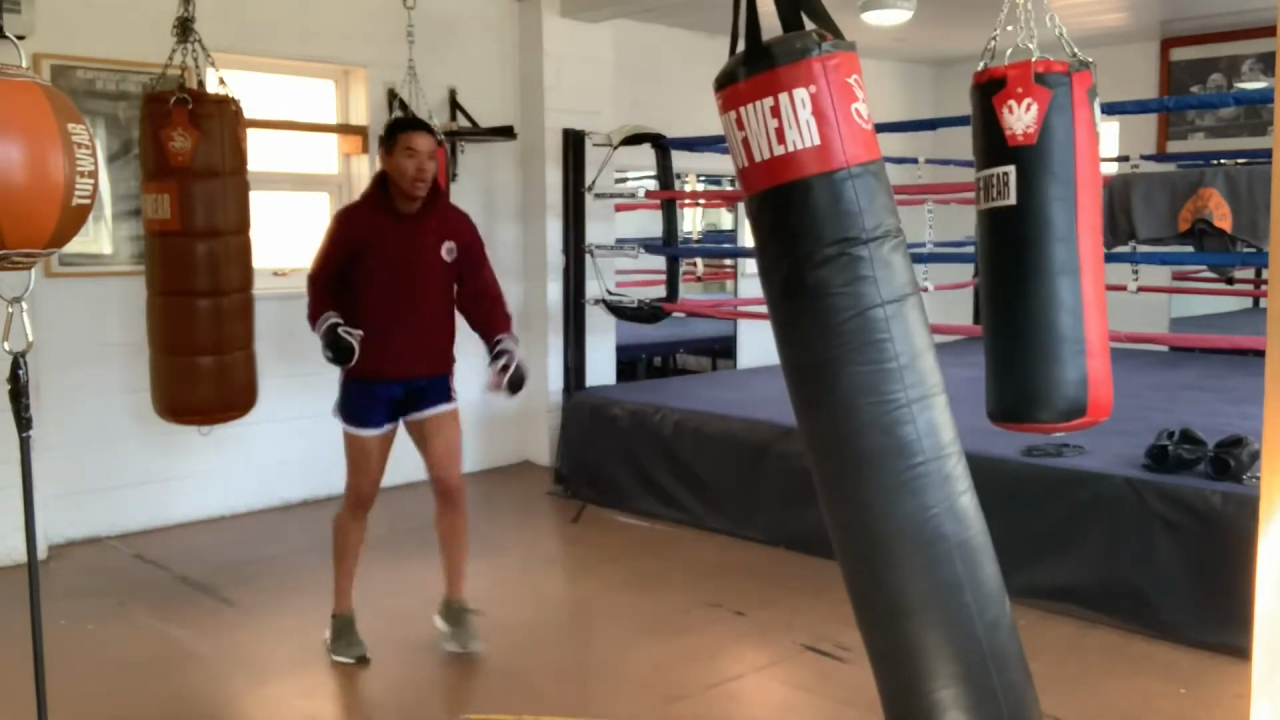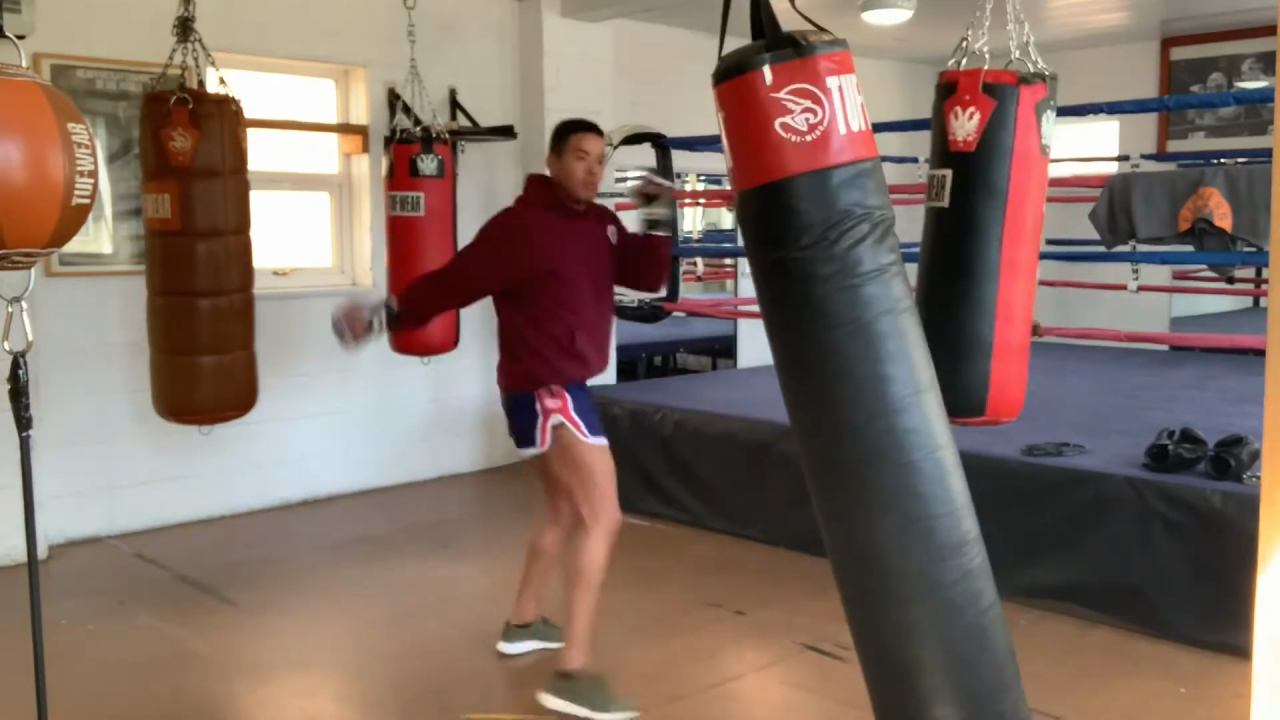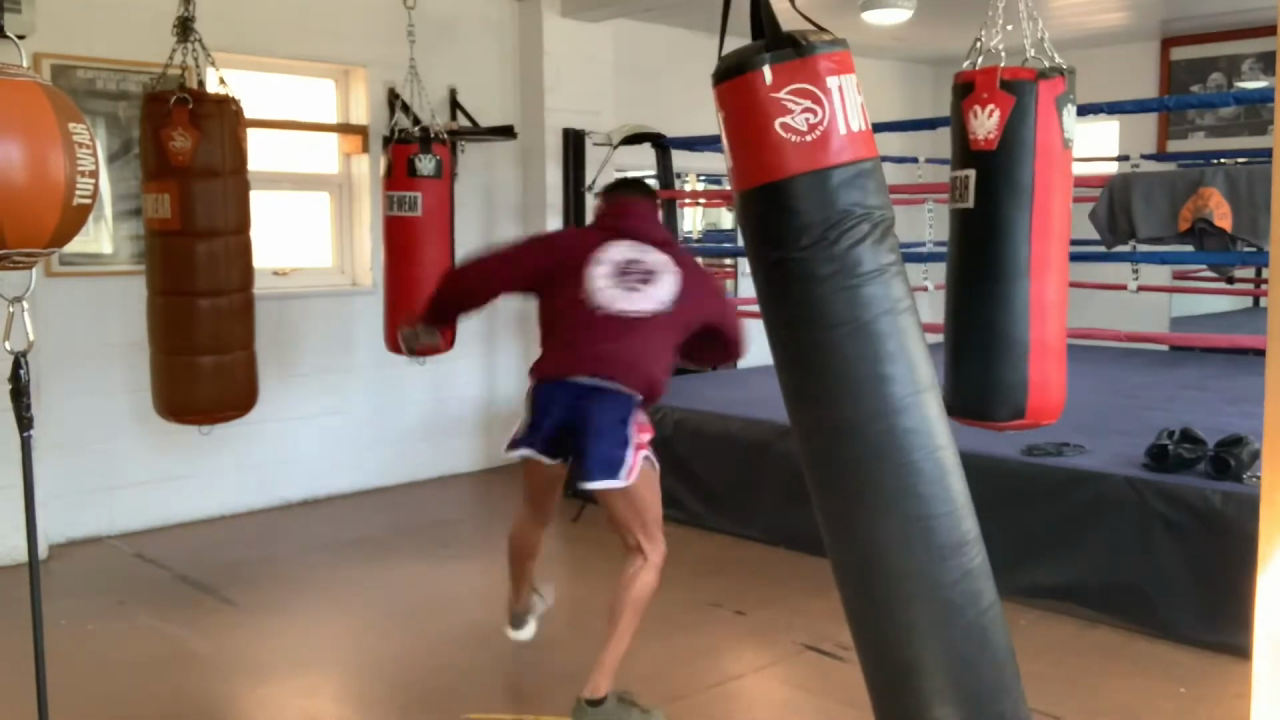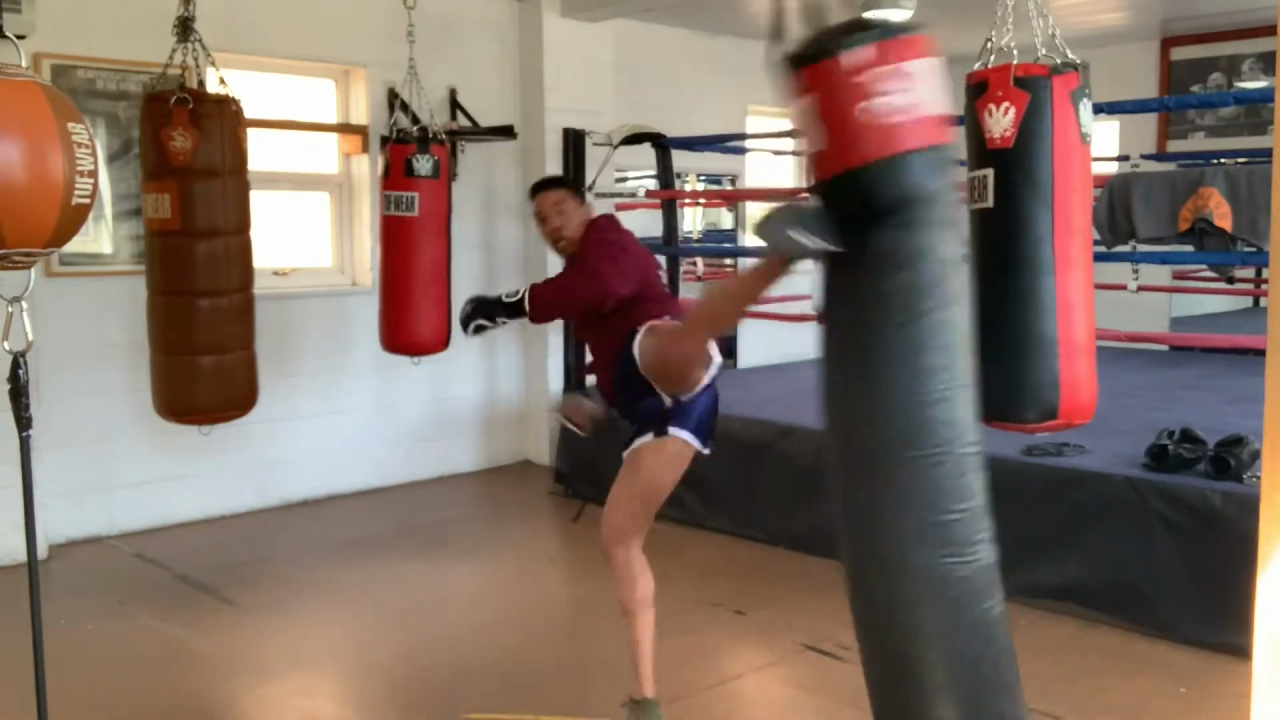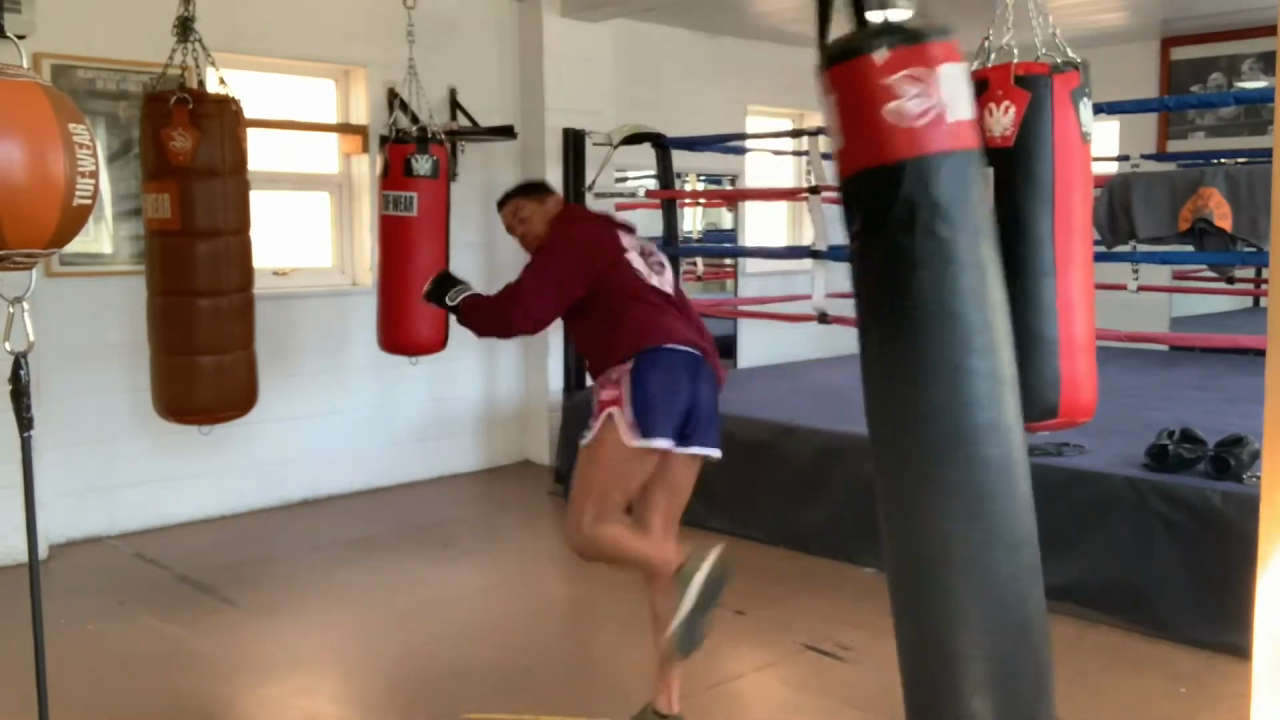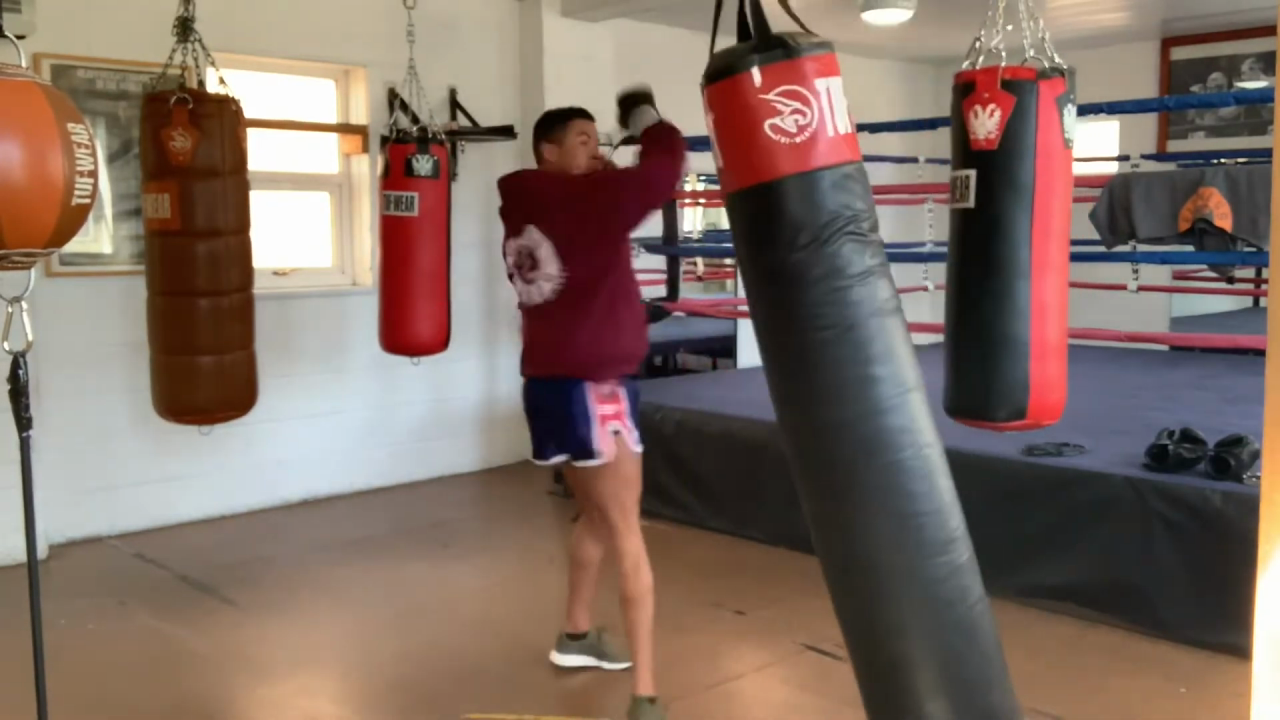
dt=0.3s
person 1, frame 1
left shoulder: (456, 226)
right shoulder: (355, 222)
left elbow: (480, 295)
right elbow: (323, 285)
left wrist: (504, 347)
right wrist: (332, 328)
left hip: (431, 377)
right hip: (368, 379)
left knee: (450, 485)
right knee: (360, 498)
left ankle: (454, 605)
right ankle: (342, 616)
person 1, frame 2
left shoulder: (601, 226)
right shoulder: (516, 228)
left elbow: (649, 275)
right elbow: (451, 283)
left wrist: (657, 219)
right wrist: (383, 310)
left hip: (565, 389)
right hip: (545, 391)
left knee: (576, 510)
right knee: (603, 518)
left ankle: (523, 620)
person 1, frame 3
left shoulder: (569, 247)
right shoulder: (691, 273)
left elbow: (480, 276)
right elbow: (725, 348)
left wrist: (432, 320)
left hip: (556, 397)
right hip: (615, 413)
left knee: (535, 512)
right knee: (647, 554)
left ankle: (522, 604)
person 1, frame 4
left shoulder: (610, 239)
right shoulder: (595, 257)
left elbow: (603, 284)
left wrist: (518, 303)
right wrist: (595, 406)
left hip: (664, 340)
right hip: (667, 409)
left knee: (676, 357)
right knee: (619, 539)
left ankle: (777, 256)
person 1, frame 5
left shoulder: (573, 243)
right shoulder: (621, 244)
left elbow: (520, 315)
right elbow: (671, 324)
left wrist: (457, 297)
left hip: (640, 374)
right hip: (694, 375)
left knee: (588, 532)
right knee: (654, 542)
left ankle: (686, 573)
person 1, frame 6
left shoulder: (523, 223)
right shoulder: (572, 203)
right elbow: (668, 162)
left wrist: (625, 187)
right wrist: (644, 117)
left hip: (552, 385)
right hip: (590, 386)
left knee: (601, 513)
right knee: (625, 533)
left ankle: (575, 634)
